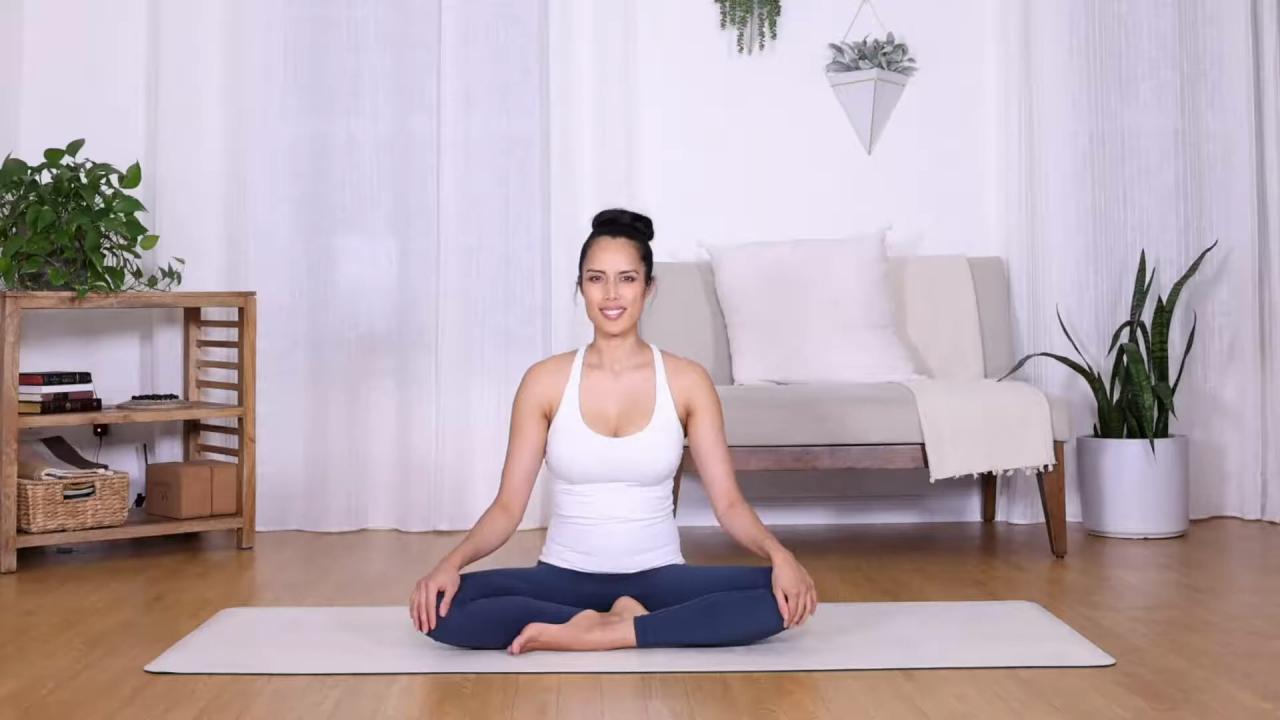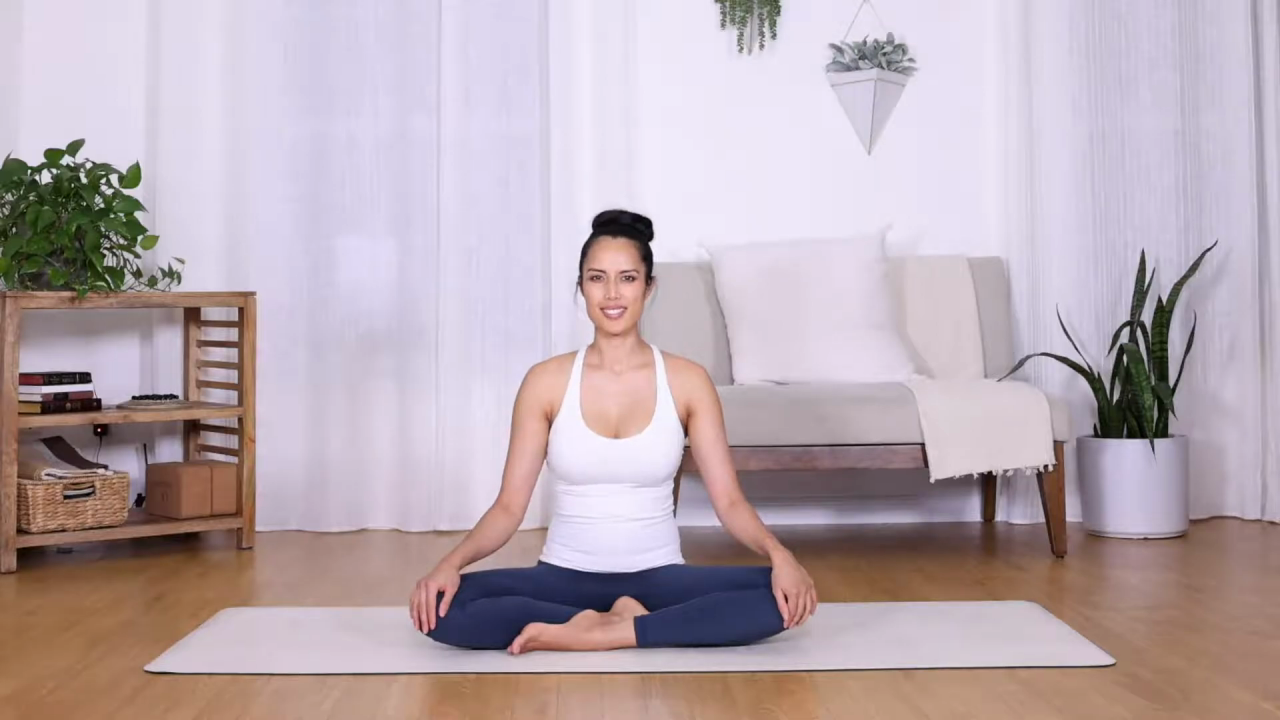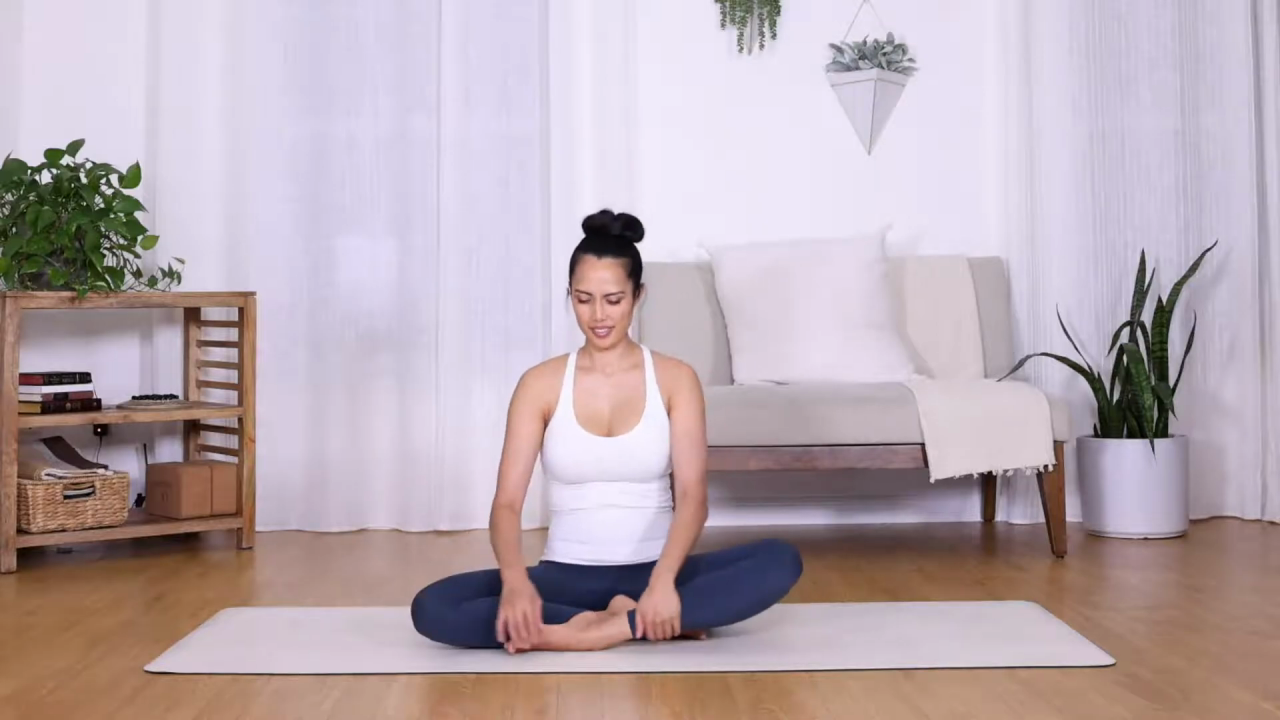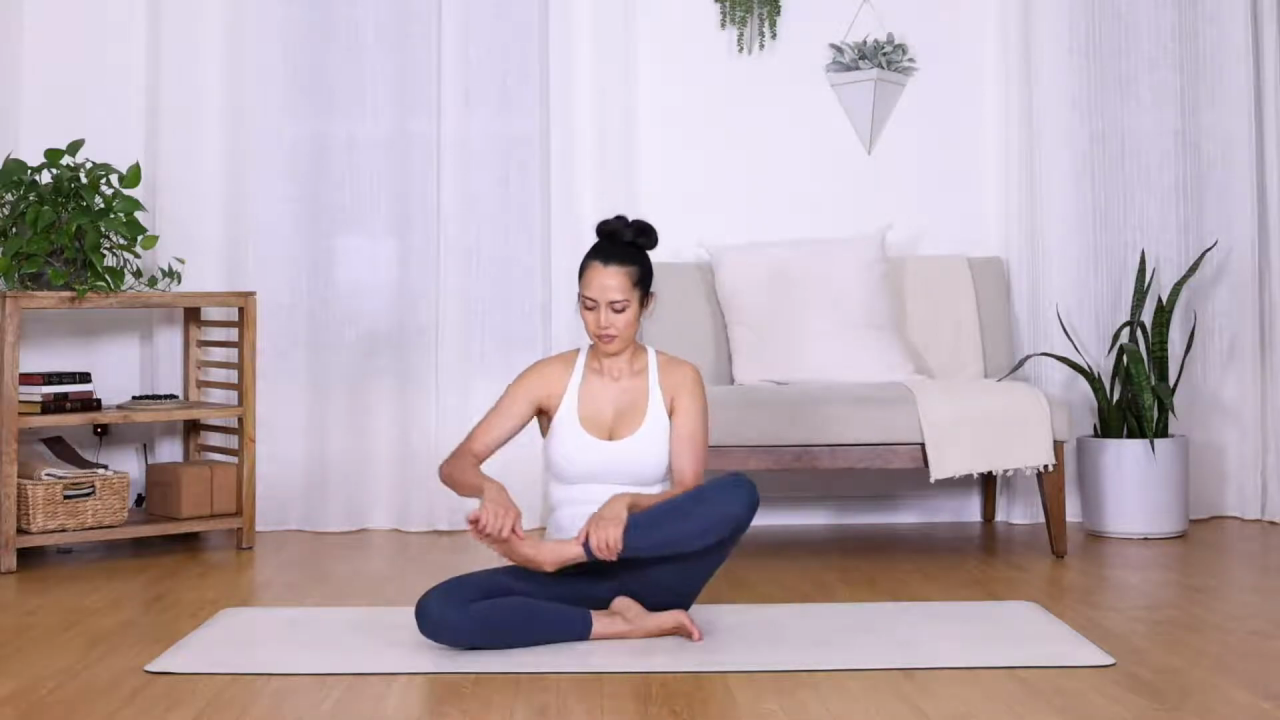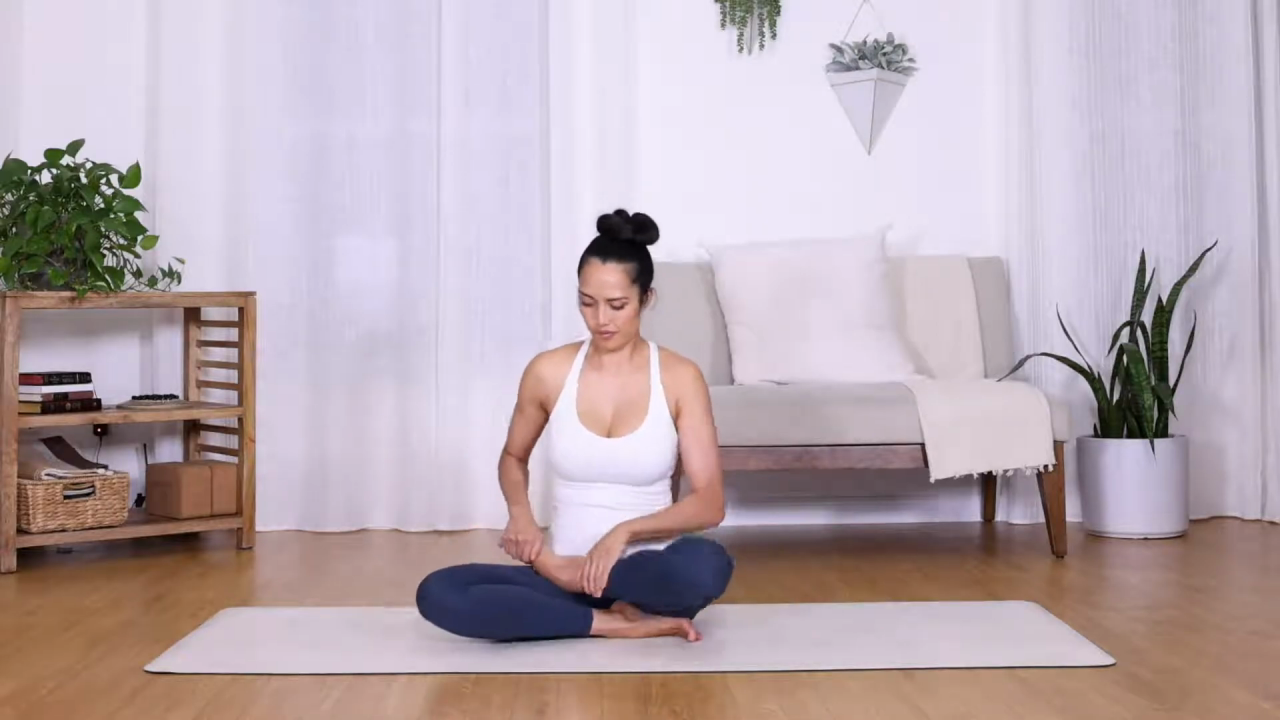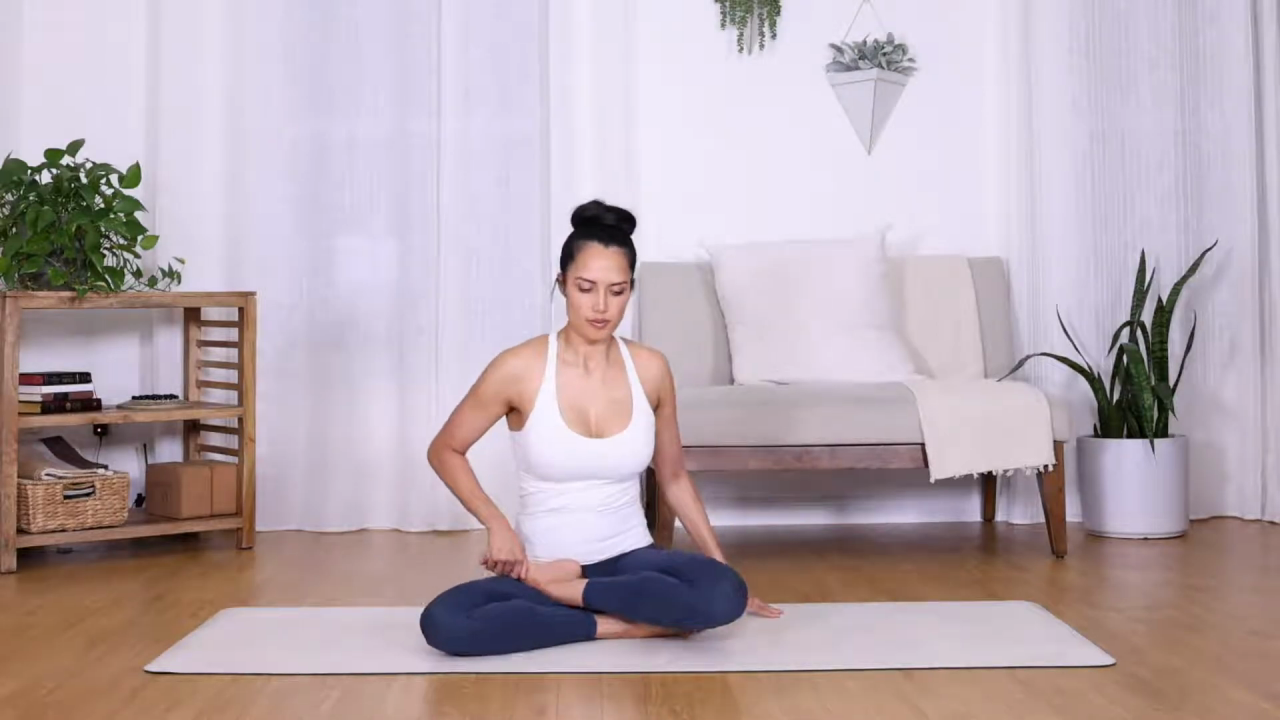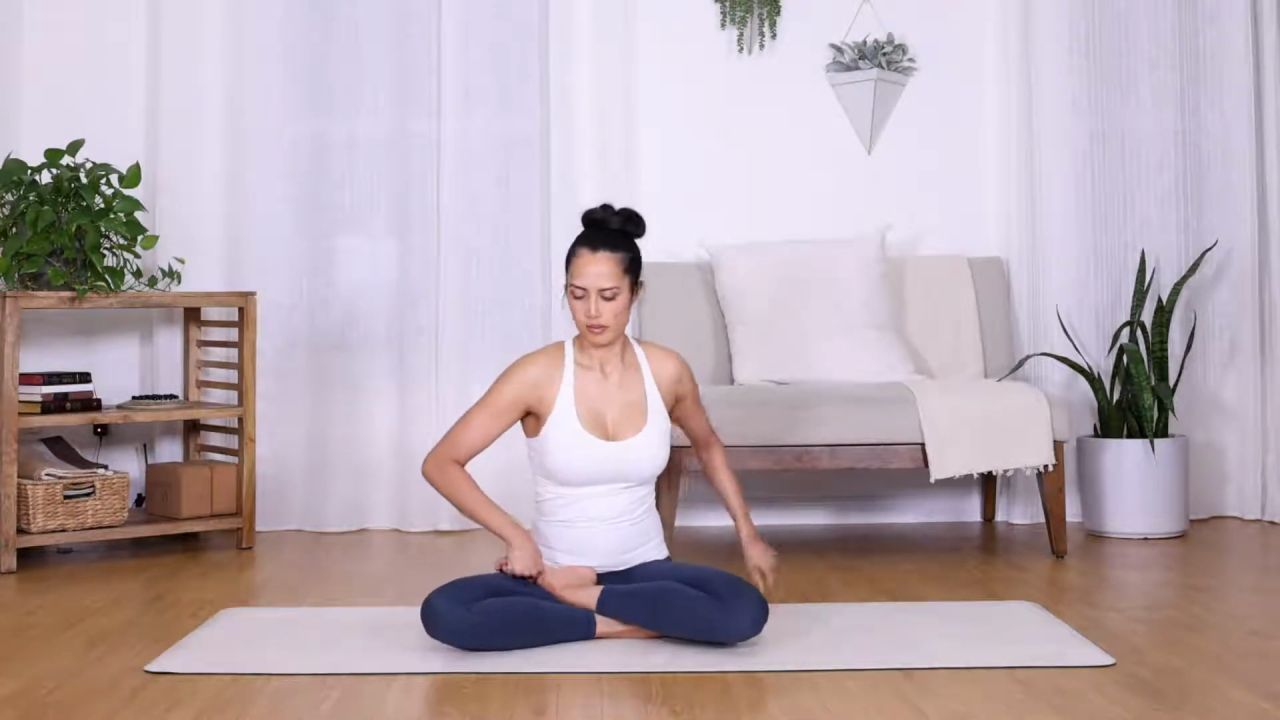
dt=0.7s
person 1, frame 1
left shoulder: (687, 380)
right shoulder: (545, 380)
left elbow: (728, 503)
right elbow: (508, 506)
left wrist: (779, 555)
right wrist: (451, 562)
left hip: (657, 576)
right hip: (565, 576)
left knee: (784, 596)
right knee: (440, 607)
left ankle: (592, 633)
right ankle: (618, 622)
person 1, frame 2
left shoulder: (688, 381)
right shoulder: (546, 381)
left elbow: (729, 500)
right elbow: (509, 505)
left wrist: (780, 555)
right wrist: (451, 563)
left hip: (657, 576)
right hip: (566, 576)
left knee: (780, 597)
right knee: (441, 610)
left ankle: (596, 632)
right ankle: (637, 623)
person 1, frame 3
left shoulder: (675, 379)
right shoulder: (540, 384)
left elbow: (692, 496)
right elbow: (507, 501)
left wrist: (662, 580)
right wrist: (514, 580)
left hip: (655, 573)
right hip: (567, 575)
left knee: (780, 562)
right knee: (431, 608)
left ankle: (606, 629)
right ankle: (634, 624)
person 1, frame 4
left shoulder: (679, 379)
right shoulder: (549, 377)
left elbow: (688, 494)
right elbow: (456, 465)
left wrist: (626, 503)
right wrist: (490, 489)
left hip: (649, 573)
right hip: (566, 574)
left knee: (738, 493)
right knee: (437, 613)
left ankle: (557, 552)
right ankle: (620, 624)
person 1, frame 5
left shoulder: (680, 377)
right shoulder: (548, 372)
left elbow: (710, 503)
right elbow: (513, 457)
left wrist: (626, 531)
right wrist: (521, 511)
left hip: (647, 571)
right hip: (564, 570)
left knee: (708, 565)
right knee: (437, 595)
left ankle: (570, 576)
right ankle: (614, 623)
person 1, frame 6
left shoulder: (650, 368)
right shoulder: (519, 369)
left elbow: (673, 476)
right elbow: (444, 451)
left wrist: (722, 566)
right wrist: (497, 525)
left hip: (630, 558)
right hip: (544, 566)
left knee: (722, 595)
right knee: (443, 624)
left ankle: (565, 592)
right ankle: (619, 622)
person 1, frame 7
left shoulder: (666, 370)
right shoulder: (537, 374)
left elbow: (708, 446)
right elbow: (440, 464)
left wrist: (748, 532)
right wrist: (516, 536)
left hip: (644, 567)
right hip: (556, 571)
left knee: (747, 612)
right knee: (442, 613)
left ankle: (576, 598)
right ankle: (616, 623)
